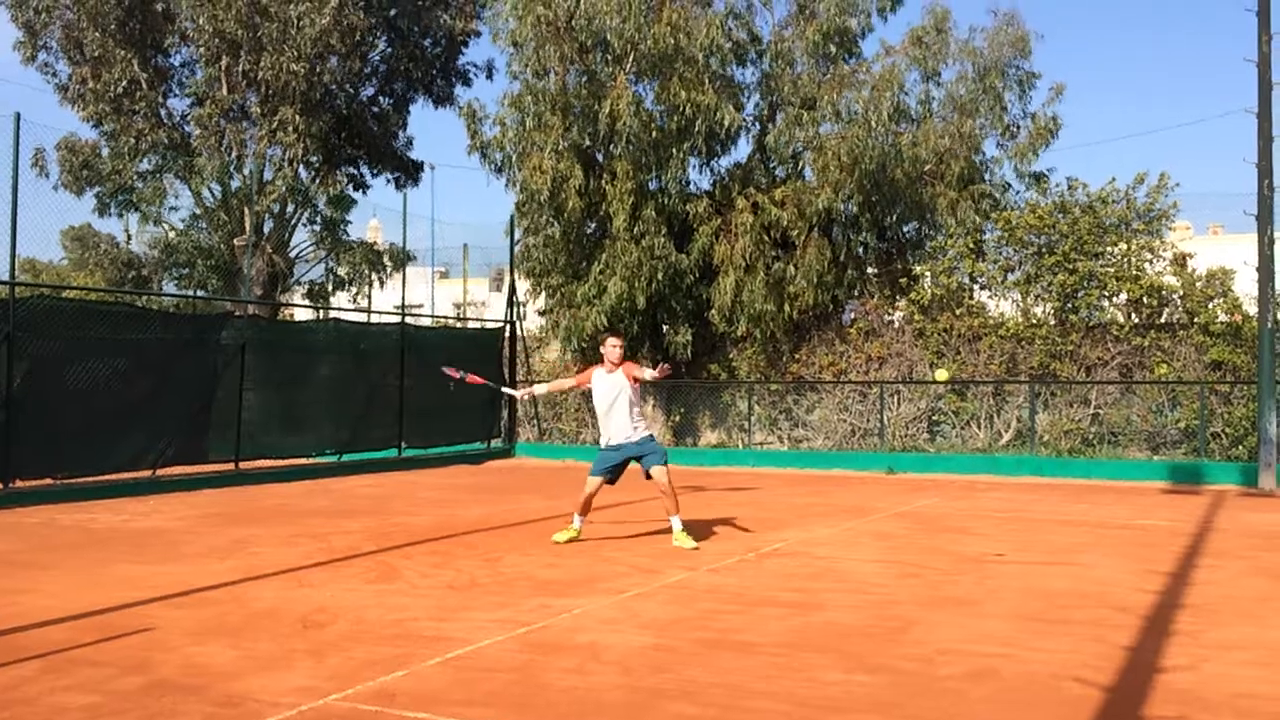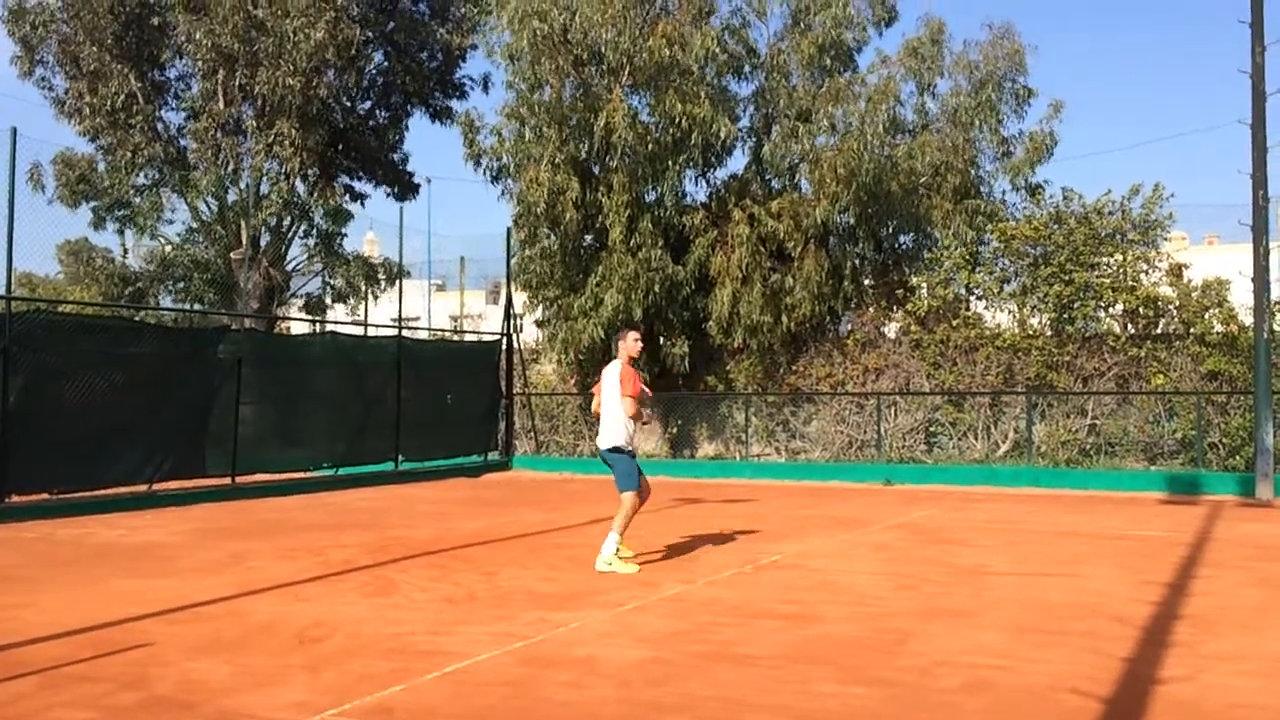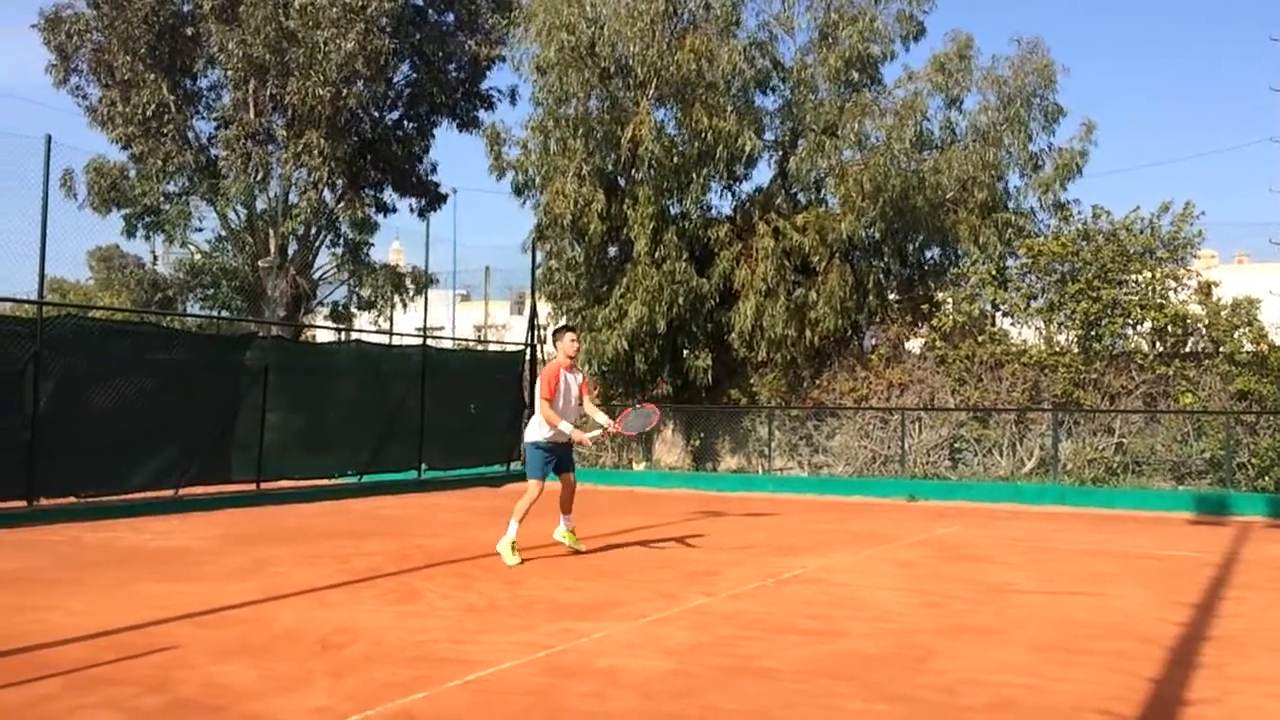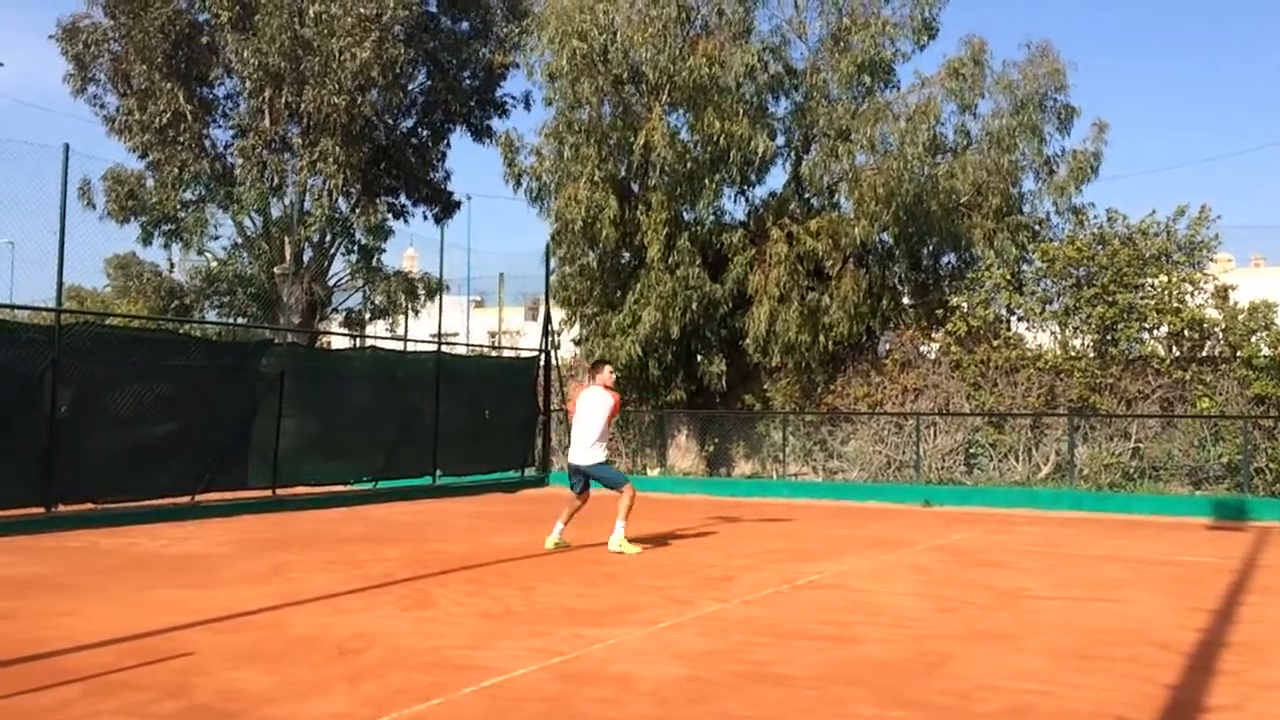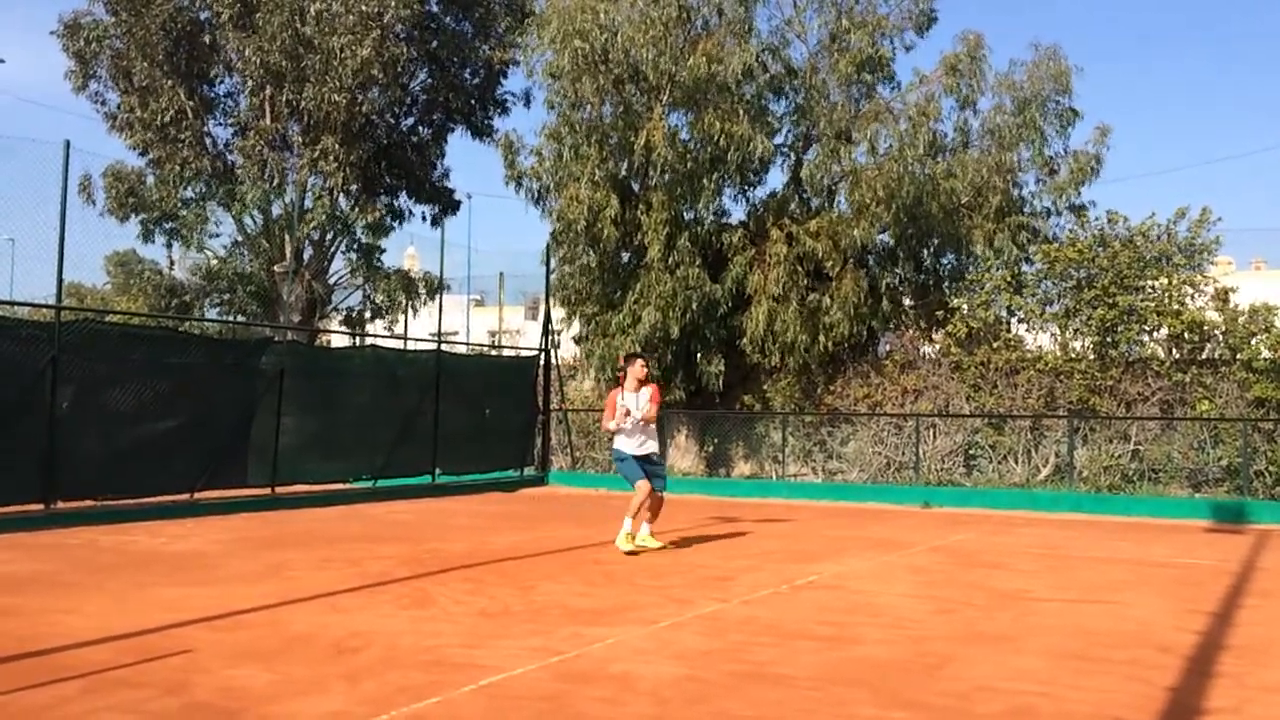
dt=1s
person 1, frame 1
left shoulder: (627, 368)
right shoulder: (594, 374)
left elbow: (643, 374)
right elbow: (568, 383)
left wrist: (654, 373)
right wrist: (534, 389)
left hip: (640, 439)
right hip: (611, 444)
left knee: (664, 482)
right knee: (589, 489)
left ankle: (679, 532)
right ankle: (574, 527)
person 1, frame 2
left shoulder: (608, 370)
right shoulder: (627, 371)
left elbow: (596, 408)
right elbow: (631, 411)
right wrist: (642, 413)
left hip: (616, 444)
right hip: (617, 445)
left knee: (644, 490)
right knee: (630, 501)
left ankle: (613, 545)
right ankle: (606, 557)
person 1, frame 3
left shoulder: (578, 374)
right shoulder: (551, 371)
left elbow: (587, 404)
right elbow: (544, 409)
left wrist: (606, 420)
right wrist: (572, 430)
left hip: (562, 440)
right hip: (539, 439)
left knee: (569, 484)
right knee: (534, 490)
left ankle: (565, 530)
right ankle: (508, 541)
person 1, frame 4
left shoulder: (580, 393)
right shoulder: (613, 398)
left hip: (573, 458)
right hip: (594, 459)
left knee: (581, 497)
right knee: (628, 491)
left ankle: (555, 537)
right ankle: (617, 538)
person 1, frame 5
left shoulder: (652, 389)
right shoulder: (615, 395)
left elbow: (651, 417)
right elbow: (605, 425)
left wrist: (633, 415)
right wrist: (617, 422)
left hip: (650, 453)
right hip: (625, 453)
left knee: (658, 496)
right knee: (643, 489)
left ankle: (644, 534)
right ankle: (624, 534)
